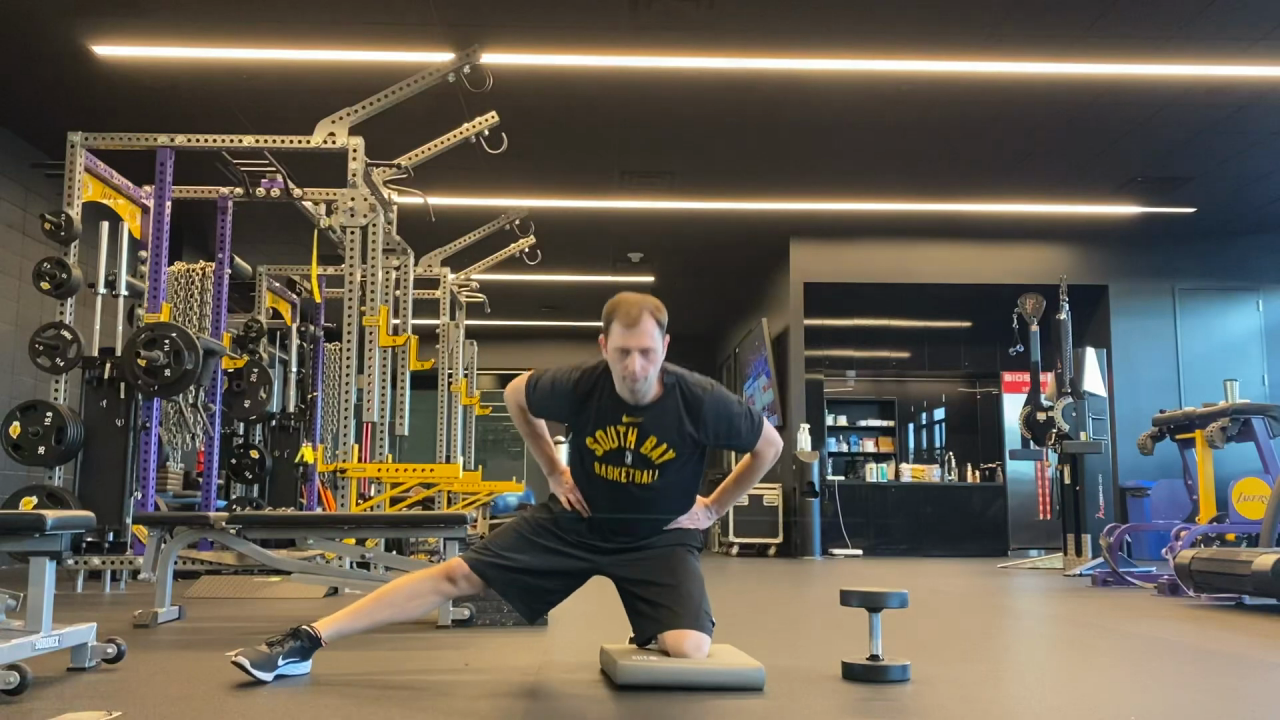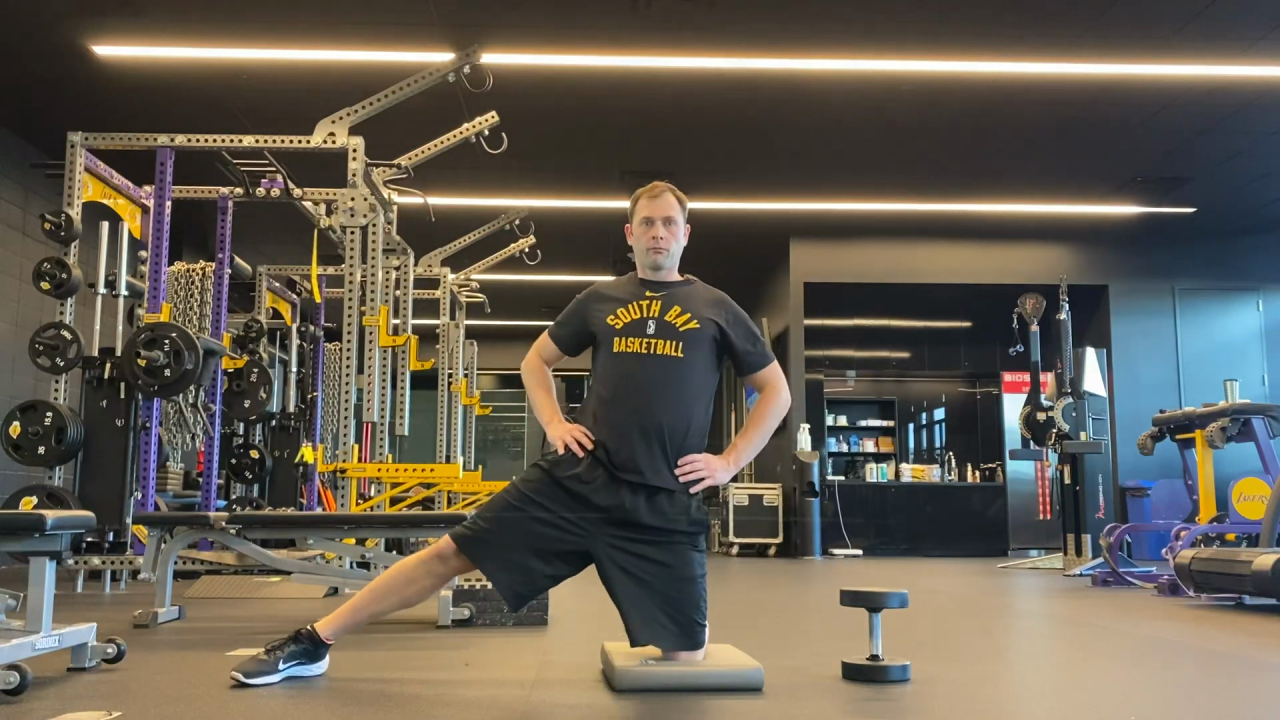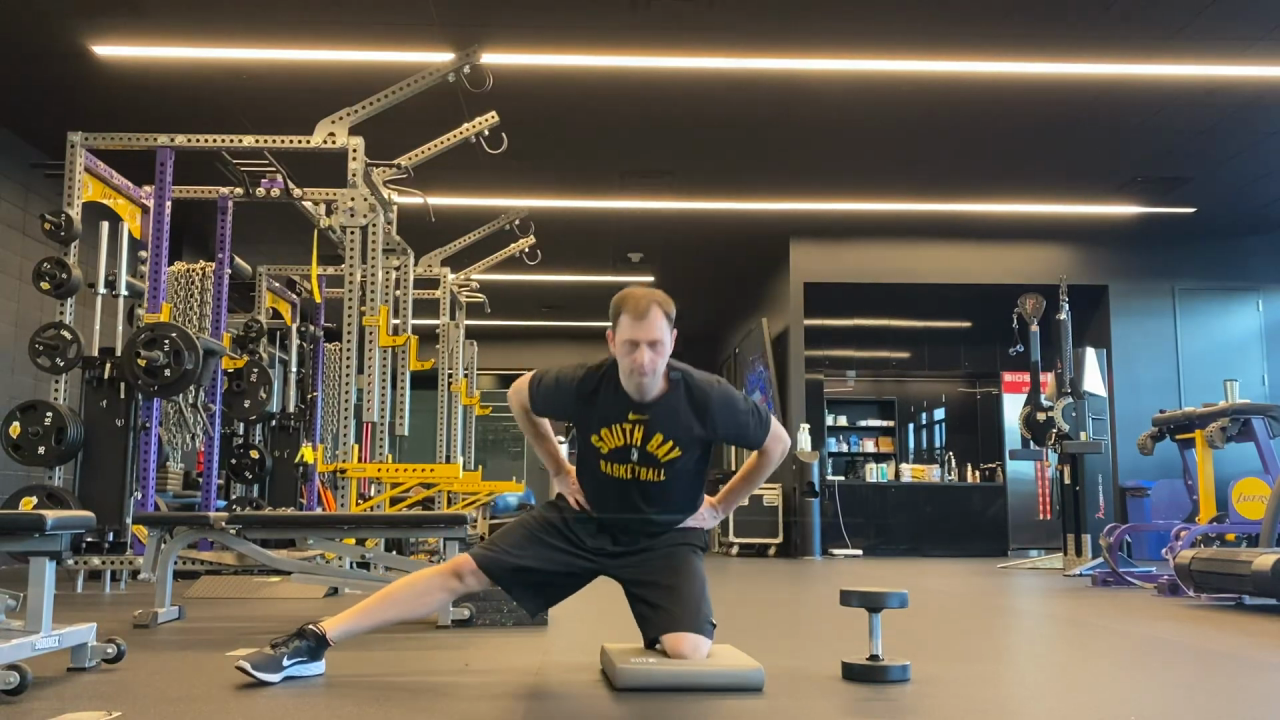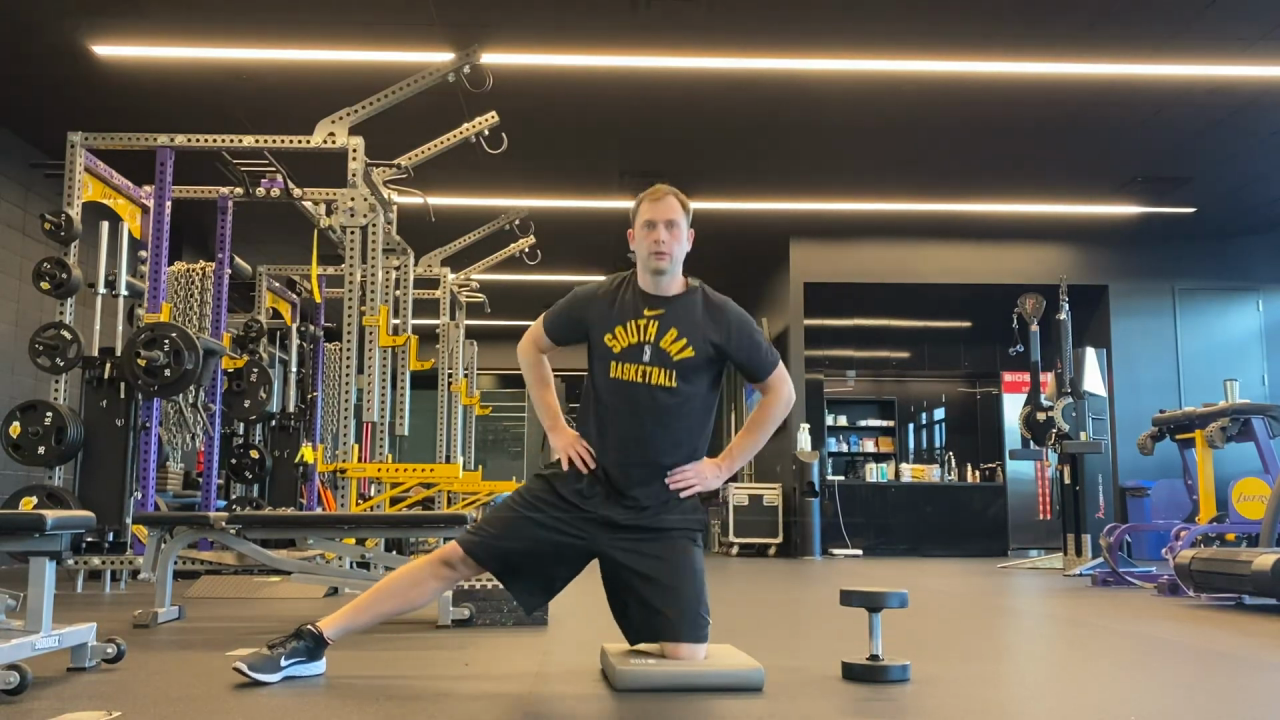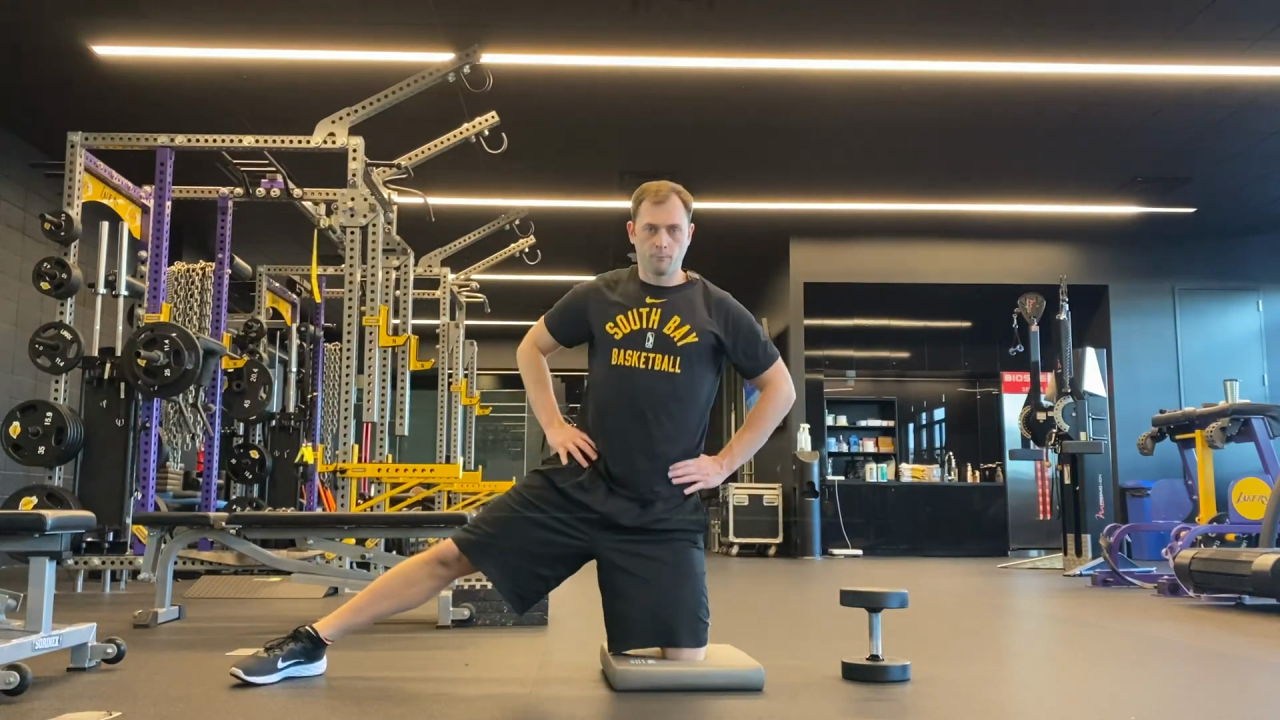
dt=0.7s
person 1, frame 1
left shoulder: (700, 401)
right shoulder: (576, 387)
left elbow: (769, 446)
right elbow: (515, 395)
left wrist: (712, 508)
right wrist: (555, 473)
left hip: (661, 537)
right hip: (577, 522)
left knee: (689, 652)
right knee: (453, 576)
left ankle: (653, 631)
right ankle: (304, 641)
person 1, frame 2
left shoulder: (716, 308)
right shoulder: (601, 298)
left elbow: (776, 392)
right elbow: (535, 361)
left wrist: (730, 463)
right wrist: (554, 424)
left hip: (665, 500)
right hip: (577, 474)
left knee: (685, 658)
right knee: (450, 554)
left ankle: (691, 612)
right ankle: (312, 643)
person 1, frame 3
left shoulder: (707, 398)
right shoulder: (583, 384)
left elbow: (776, 444)
right elbow: (519, 396)
left wrist: (718, 507)
right wrist: (560, 473)
left hip: (665, 538)
right hip: (583, 522)
left knee: (690, 653)
right knee: (462, 572)
left ankle: (663, 632)
right ankle: (313, 642)
person 1, frame 4
left shoulder: (719, 316)
right shoulder: (599, 299)
left elbow: (781, 392)
right elbow: (531, 347)
left wrist: (724, 466)
right wrist: (555, 428)
left hip: (663, 507)
right hip: (579, 486)
left knee: (685, 655)
right knee: (456, 559)
right ankle: (312, 641)
person 1, frame 5
left shoulder: (718, 310)
right shoulder: (600, 294)
left elbow: (780, 388)
right elbow: (531, 348)
left wrist: (725, 462)
right wrist: (554, 426)
left hip: (662, 506)
right hip: (579, 483)
left knee: (685, 658)
right knee: (451, 558)
right ankle: (310, 643)
